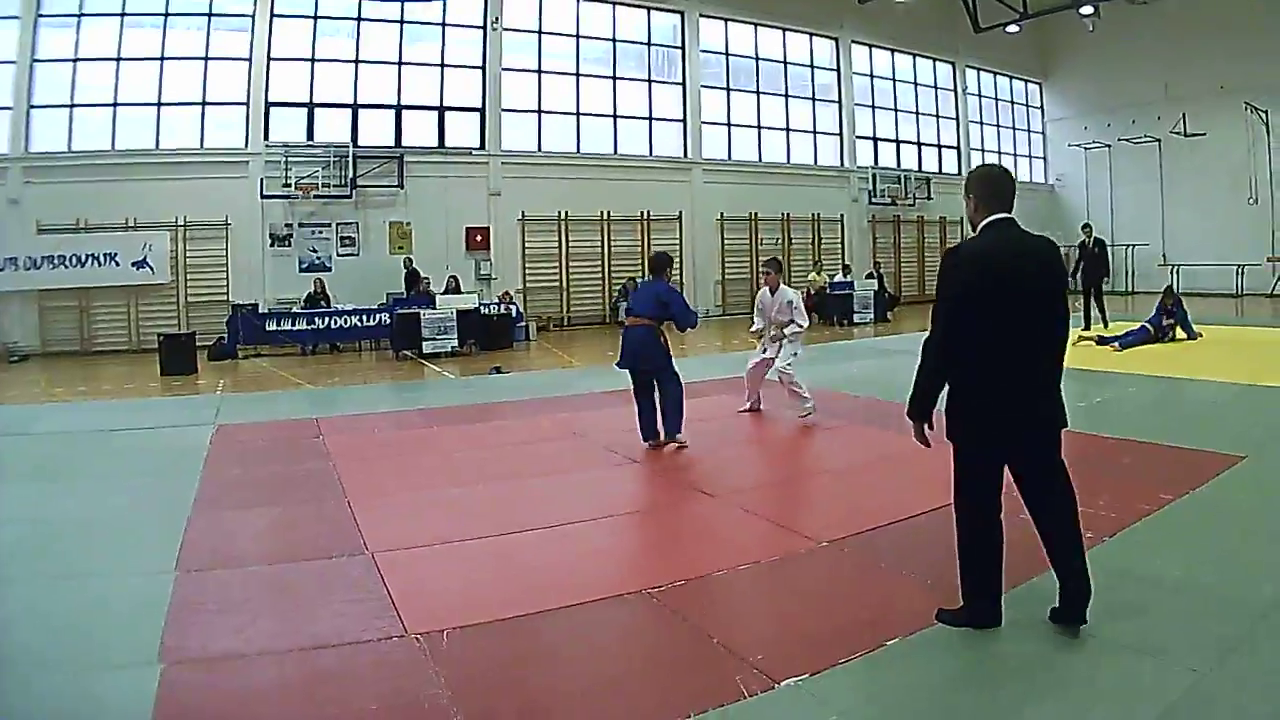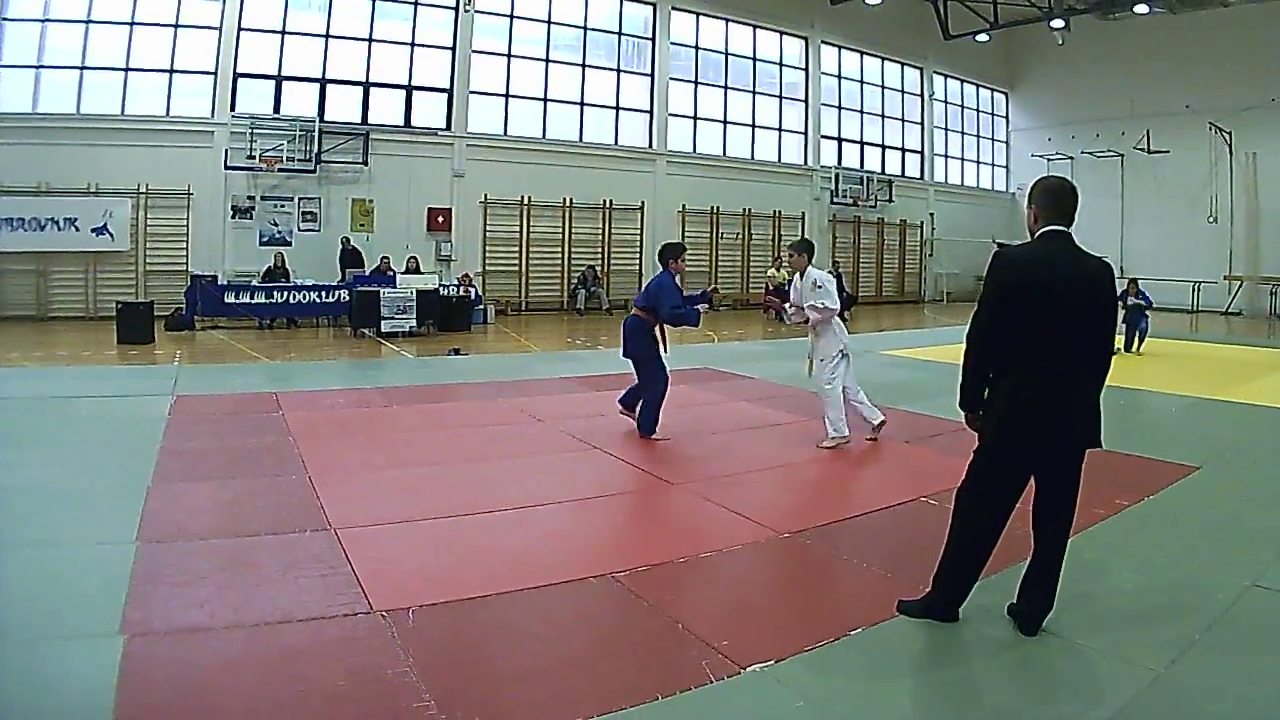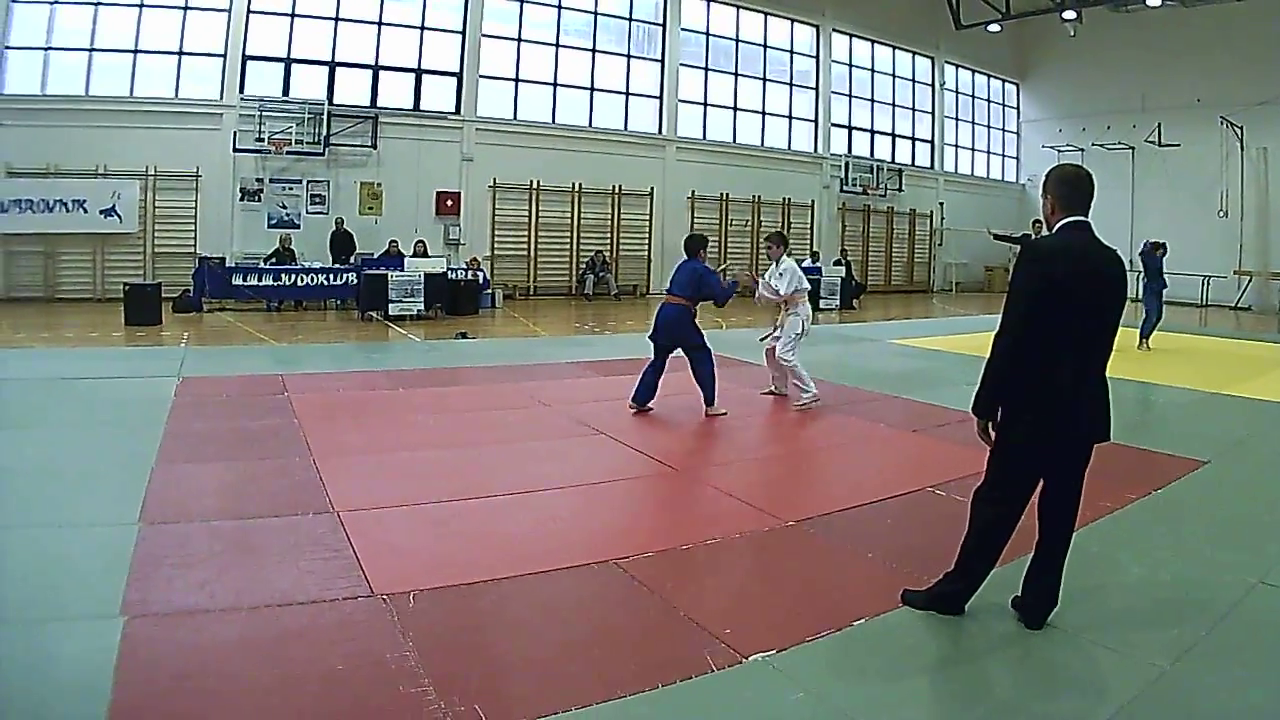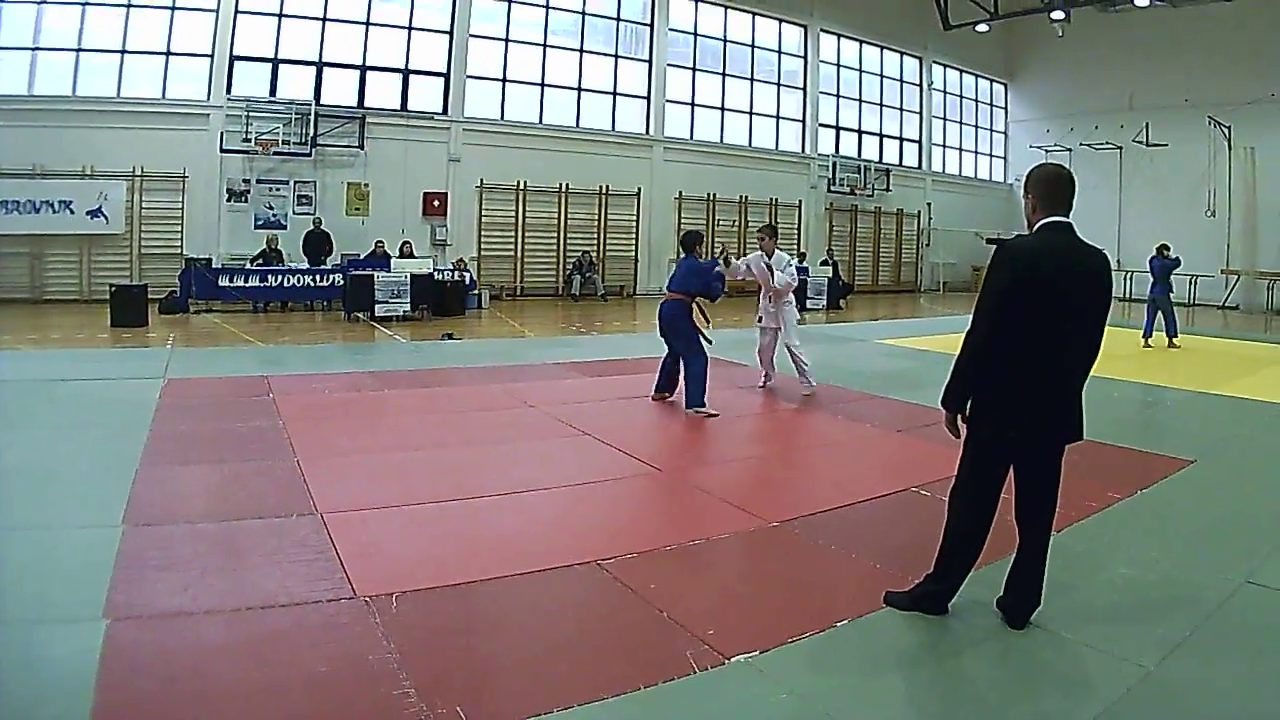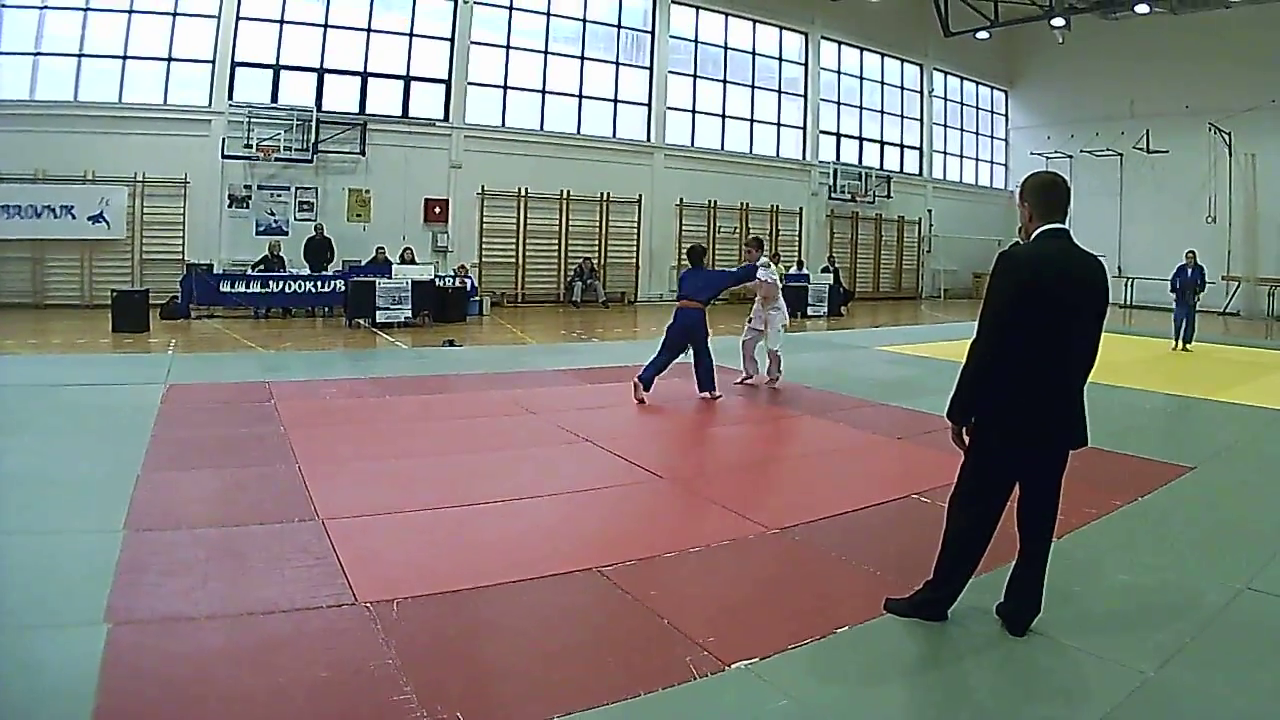
dt=1s
person 1, frame 1
left shoulder: (963, 259)
right shoulder: (1048, 252)
left elbow: (943, 340)
right elbow: (1059, 326)
left wrist: (921, 406)
left hip: (980, 407)
right hip: (1038, 403)
left knee: (977, 509)
right knee: (1053, 501)
left ankle: (981, 606)
right ankle: (1073, 602)
person 1, frame 2
left shoulder: (1011, 262)
right shoulder: (1099, 272)
left elbow: (982, 339)
right elbow: (1103, 351)
left wrist: (972, 400)
left hip: (1015, 412)
right hip: (1073, 415)
left knee: (979, 505)
right knee: (1054, 516)
left ankle: (944, 598)
right ankle: (1032, 609)
person 1, frame 3
left shoulder: (1041, 253)
right shoulder: (1112, 262)
left elbow: (1013, 338)
right elbow: (1102, 338)
left wrist: (986, 404)
left hip: (1035, 407)
right hip: (1085, 407)
left knee: (997, 503)
right knee: (1060, 510)
left ankle: (954, 591)
right ankle: (1037, 603)
person 1, frame 4
left shoulder: (1015, 254)
right shoulder: (1096, 263)
left elbow: (982, 335)
right elbow: (1091, 342)
left wrist: (955, 398)
left hip: (1002, 405)
right hip: (1057, 408)
left knee: (972, 503)
right knee: (1036, 511)
left ankle: (936, 591)
right ankle: (1019, 603)
person 1, frame 5
left shoulder: (1017, 262)
right shoulder: (1092, 269)
left elbow: (988, 346)
right elbow: (1087, 347)
left wrist: (960, 411)
left hip: (1007, 414)
right hip: (1060, 414)
left knee: (972, 509)
right knee: (1038, 517)
left ankle: (936, 597)
right ankle: (1020, 610)
person 2, frame 1
left shoulder: (640, 288)
right shoulder: (668, 291)
right elbow: (687, 320)
right wrist: (689, 314)
left hip: (630, 336)
right hip: (648, 338)
left knee: (643, 389)
right knee: (670, 384)
left ankle: (651, 436)
right ankle: (673, 432)
person 2, frame 2
left shoulder: (666, 281)
right shoulder: (665, 283)
left elbow: (680, 303)
right elbow: (671, 314)
left wrist: (705, 295)
right wrist: (697, 311)
left hip: (640, 329)
right hip: (638, 330)
left knee: (650, 375)
right knee: (657, 378)
left ankle: (628, 404)
right ankle: (647, 429)
person 2, frame 3
left shoulder: (683, 266)
right shoulder: (703, 271)
right elbow: (719, 298)
left wrist: (716, 275)
right wrist: (735, 283)
left hip: (664, 313)
right hip: (681, 317)
left knee: (659, 359)
right knee: (702, 360)
left ankle: (638, 401)
right ankle: (710, 405)
person 2, frame 4
left shoulder: (684, 264)
right shoulder: (699, 267)
right elbow: (713, 293)
left wrist: (716, 261)
right wrist: (720, 276)
left hip: (667, 309)
right hip: (679, 312)
left knee: (674, 351)
right knee: (696, 357)
left ankle: (661, 390)
right ankle: (695, 404)
person 2, frame 5
left shoulder: (685, 275)
right shoulder: (713, 276)
right elbow: (737, 276)
right wrist: (756, 268)
left hip: (680, 315)
right hip: (696, 317)
left knee: (665, 354)
right knee: (702, 353)
left ankle: (642, 380)
right ankle: (709, 390)
person 3, frame 1
left shoulder: (791, 296)
right shoulder: (762, 294)
left elbow: (802, 323)
right elbow: (758, 316)
left wrist: (782, 334)
right wrist: (757, 329)
left hip: (789, 338)
right hip: (770, 338)
left knee: (783, 369)
right knee: (754, 369)
left ankle: (807, 405)
right ankle: (752, 403)
person 3, frame 2
left shoulder: (819, 278)
right shoulder: (798, 281)
left elbow: (831, 308)
right elbow: (796, 313)
left wrist: (804, 309)
right wrist: (781, 307)
left hip: (831, 334)
right hip: (820, 336)
left knee: (828, 383)
right knee: (841, 384)
left ankle: (838, 433)
right ankle: (874, 418)
person 3, frame 3
left shoulder: (788, 268)
right shoulder: (777, 266)
left elbow: (777, 294)
right elbow: (768, 289)
left wrist: (759, 287)
right wrist: (760, 292)
left hip: (798, 314)
right hip: (788, 312)
left knee: (785, 355)
right knee: (772, 350)
left ankle: (809, 393)
right ankle: (778, 386)
person 3, frame 4
left shoulder: (784, 259)
right shoulder: (755, 258)
left elbow: (792, 283)
right elbow: (737, 271)
left wrist: (773, 273)
right wrist: (728, 263)
left hip: (784, 305)
right hip: (766, 305)
left knee: (791, 344)
right knee: (764, 347)
left ankle: (807, 381)
right ankle: (768, 374)
person 3, frame 5
left shoulder: (766, 266)
left elbow: (773, 284)
left hip: (774, 309)
right hip: (760, 307)
left knee: (772, 347)
right knee: (747, 341)
left ankle: (773, 375)
right ankle: (750, 373)
